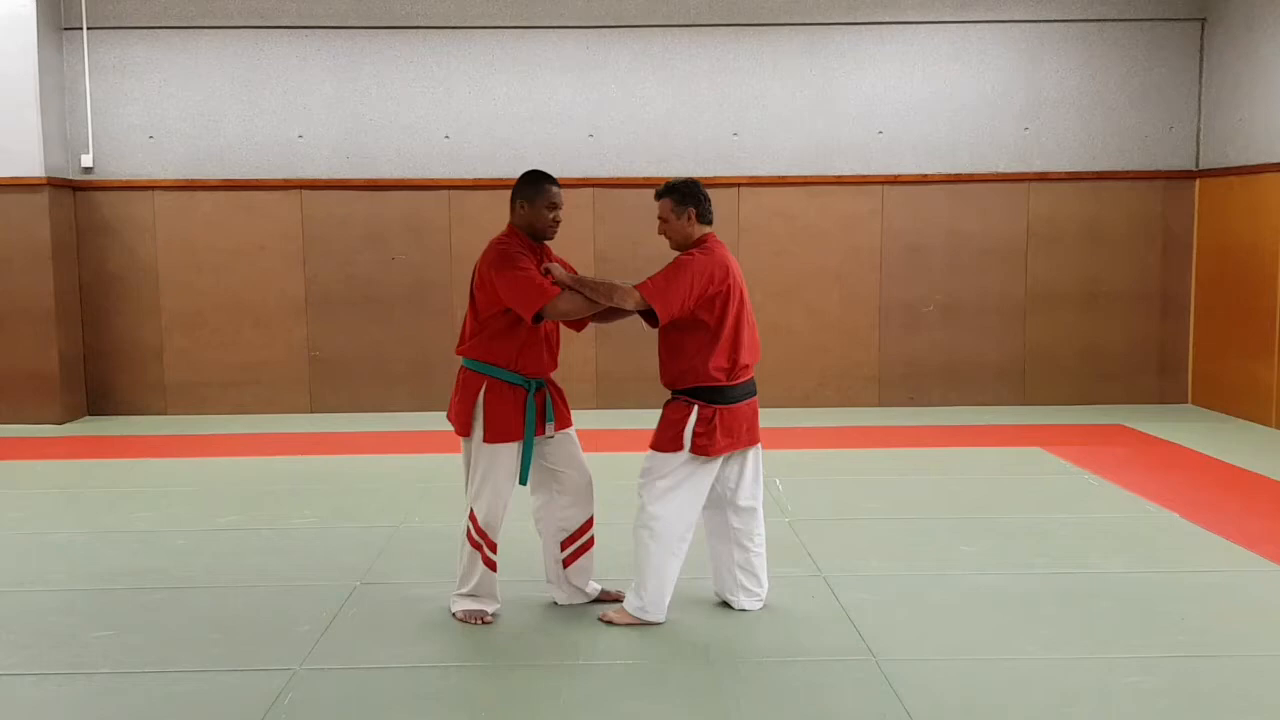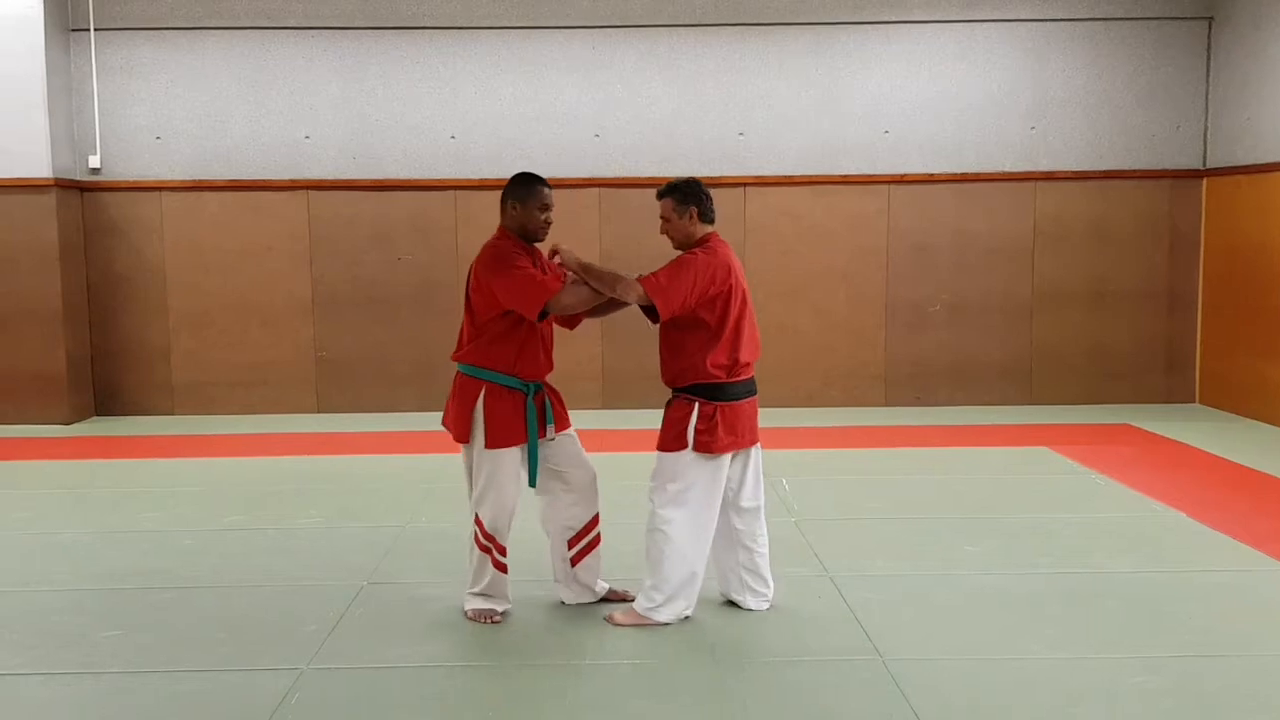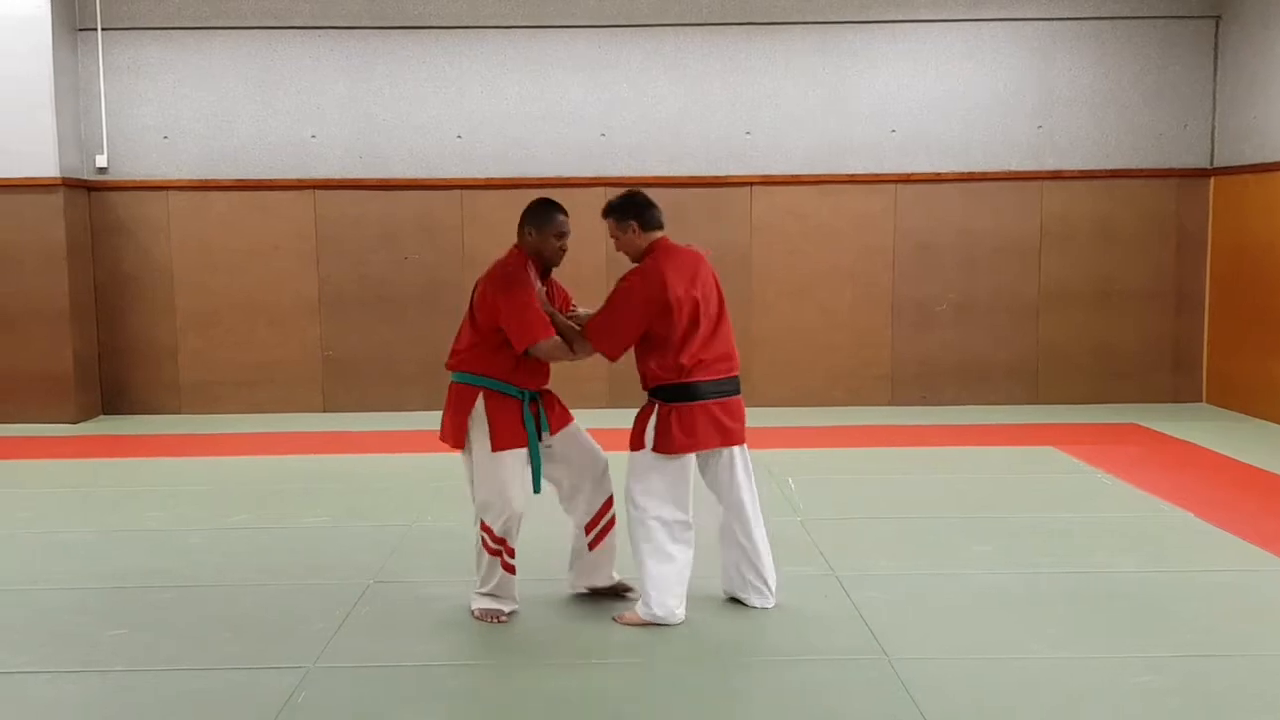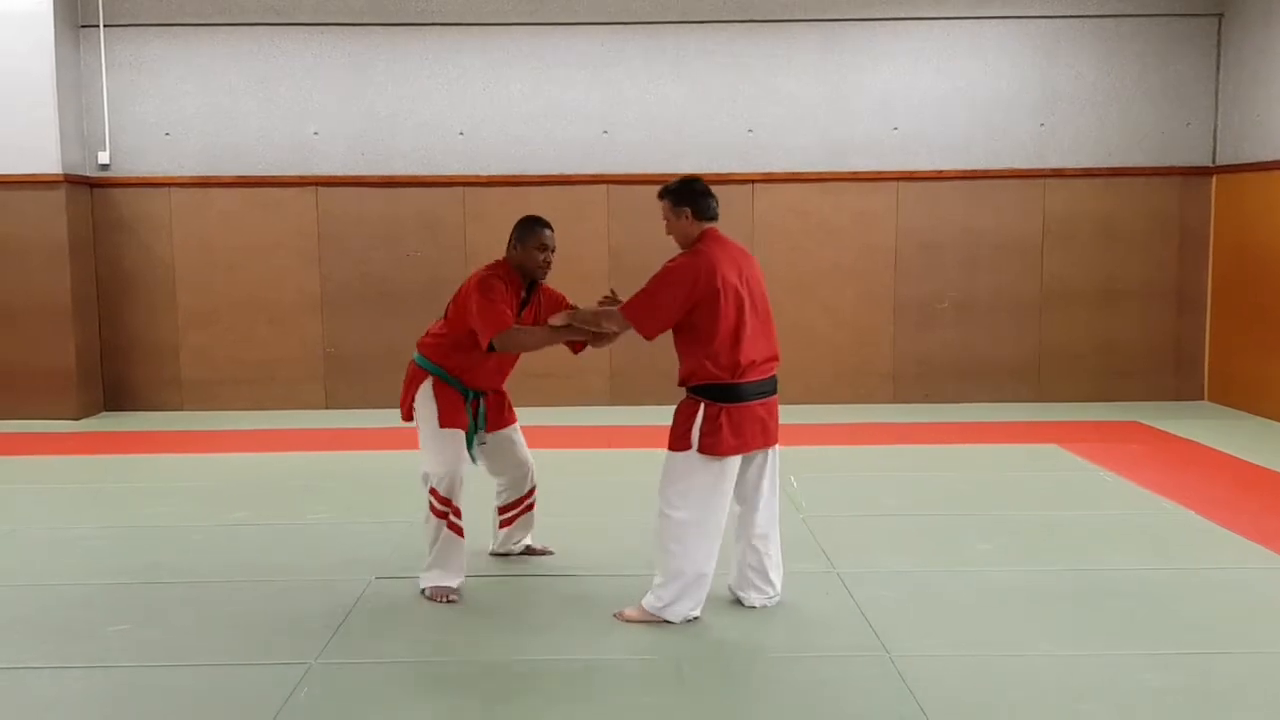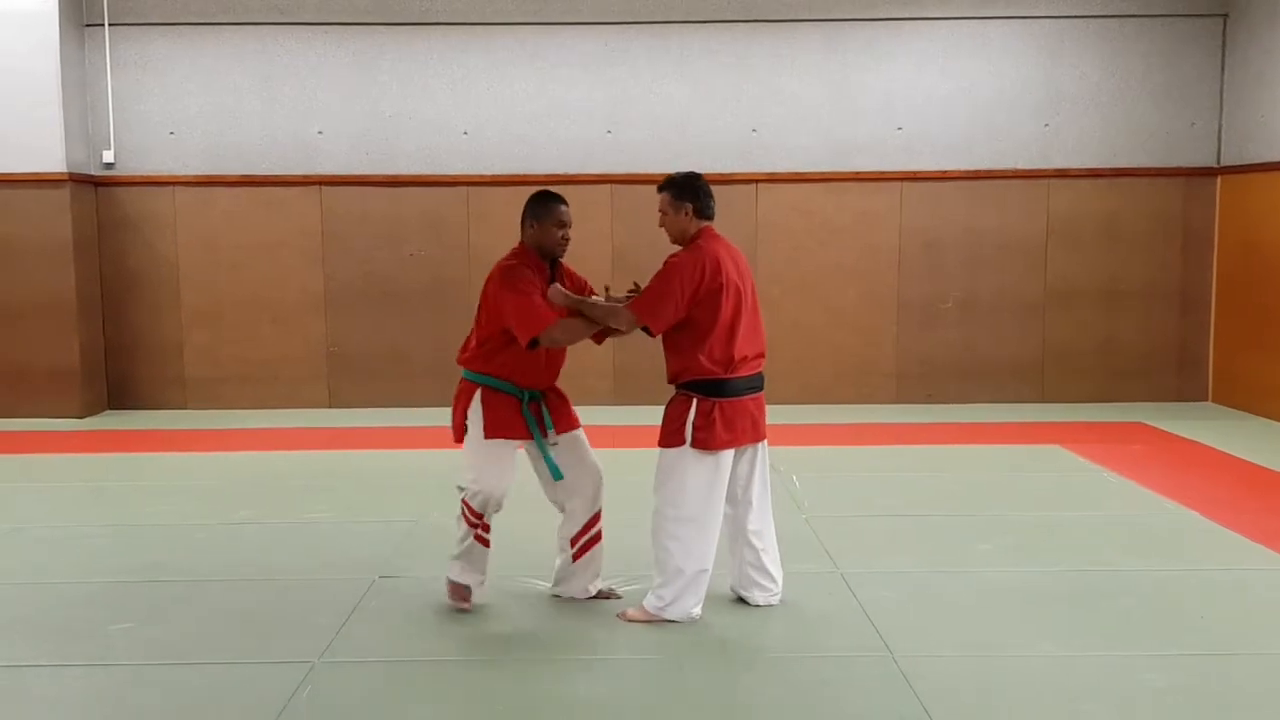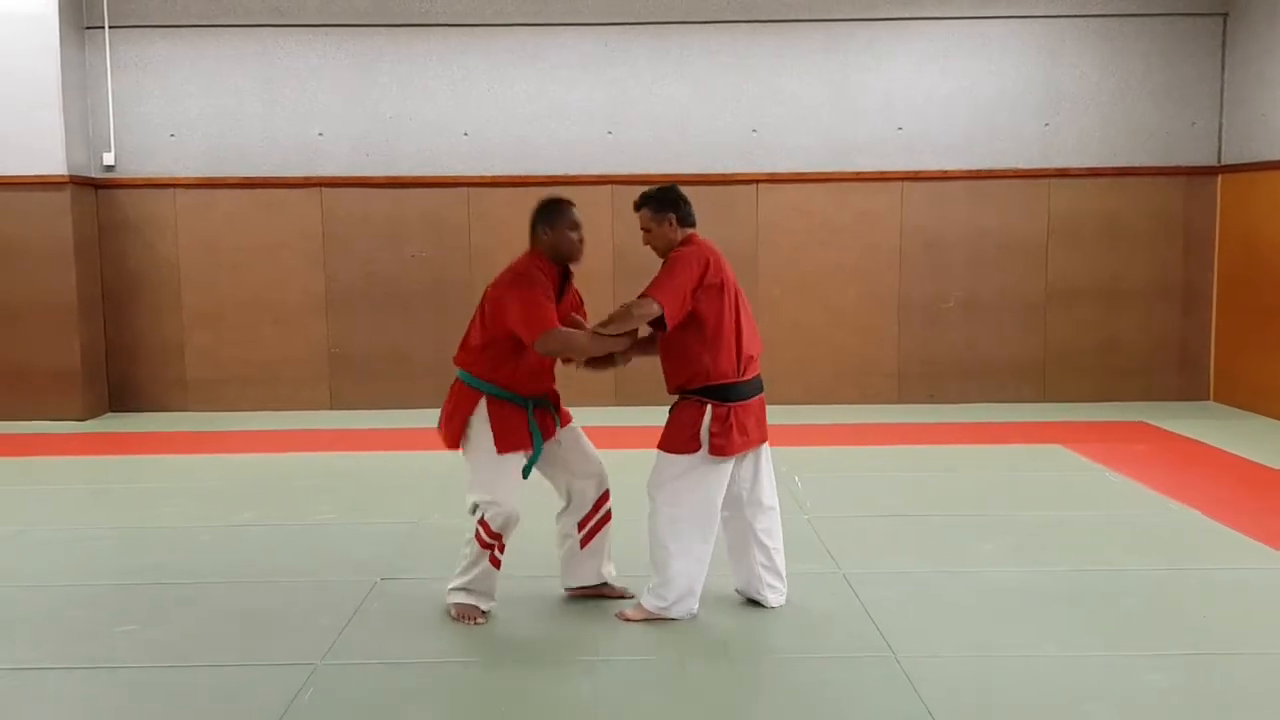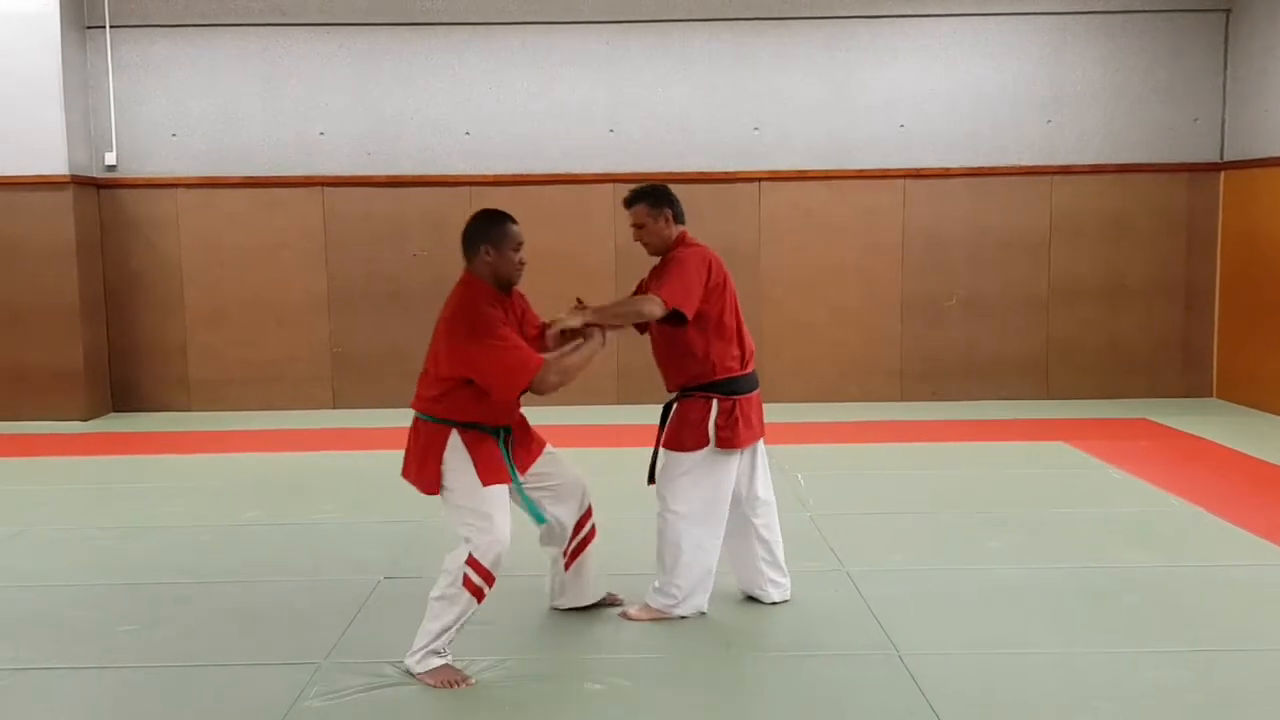
dt=0.5s
person 1, frame 1
left shoulder: (699, 263)
right shoulder: (718, 259)
left elbow: (633, 299)
right elbow: (658, 308)
left wrist: (571, 279)
left hip: (704, 408)
right hip: (735, 401)
left knee: (663, 502)
right knee: (737, 505)
left ankle: (646, 604)
right ankle: (746, 592)
person 1, frame 2
left shoulder: (702, 262)
right shoulder: (717, 258)
left elbow: (634, 292)
right elbow: (658, 299)
left wrist: (578, 265)
left hip: (705, 406)
right hip: (734, 400)
left knee: (678, 506)
right knee: (740, 504)
left ankle: (660, 605)
right ankle: (751, 591)
person 1, frame 3
left shoulder: (640, 281)
right shoulder: (696, 260)
left elbow: (588, 345)
left wrist: (545, 310)
left hip: (678, 407)
right hip: (724, 399)
left knee: (654, 504)
right knee: (739, 498)
left ankle: (662, 605)
right ankle: (756, 588)
person 1, frame 4
left shoulder: (689, 267)
right shoulder: (742, 258)
left elbow: (622, 321)
left wrist: (569, 316)
right wrist: (623, 309)
left hip: (718, 407)
right hip: (760, 399)
left knee: (688, 507)
right knee: (758, 502)
left ankle: (672, 603)
right ankle: (759, 587)
person 1, frame 5
left shoulder: (690, 261)
right shoulder: (730, 255)
left elbow: (628, 320)
left wrist: (569, 299)
right wrist: (645, 299)
left hip: (707, 403)
right hip: (745, 396)
left knee: (684, 506)
right knee: (747, 500)
left ankle: (672, 602)
right ankle: (761, 585)
person 1, frame 6
left shoulder: (688, 259)
right shoulder: (703, 260)
left elbow: (644, 309)
right elbow: (671, 330)
left wrist: (590, 334)
right wrist: (627, 351)
left hip: (712, 408)
right hip: (742, 400)
left knee: (675, 501)
right knee: (752, 501)
left ankle: (668, 600)
right ankle: (766, 586)
person 1, frame 7
left shoulder: (691, 259)
right shoulder: (670, 265)
left elbow: (650, 308)
right elbow: (625, 310)
left wrist: (582, 318)
right wrist: (588, 315)
left hip: (715, 402)
right hip: (731, 397)
left knee: (685, 500)
right knee: (748, 497)
left ankle: (674, 598)
right ankle: (770, 583)
person 2, frame 1
left shoulder: (547, 259)
right shoulder: (503, 255)
left elbow: (587, 312)
right elbow: (557, 307)
left hip: (538, 394)
right hip: (493, 393)
left knee: (571, 486)
right knee: (489, 500)
left ankle: (574, 585)
right ankle: (472, 596)
person 2, frame 2
left shoulder: (536, 260)
right shoulder: (498, 257)
left elbow: (580, 309)
right elbow: (560, 302)
left hip: (534, 396)
right hip: (491, 397)
left knee: (576, 483)
right knee: (496, 503)
left ankle: (582, 585)
right ankle: (485, 595)
person 2, frame 3
left shoulder: (542, 279)
right shoulder: (509, 278)
right elbow: (544, 346)
left hip: (529, 401)
right hip: (485, 402)
left knee: (591, 468)
right knee: (503, 504)
left ankle: (592, 573)
right ankle: (492, 594)
person 2, frame 4
left shoulder: (541, 295)
right shoulder: (487, 285)
left elbow: (594, 337)
right elbow: (507, 340)
right wrist: (571, 331)
left hip: (485, 392)
right hip: (438, 384)
left knee: (519, 470)
right knee: (446, 474)
left ankle: (511, 541)
right ankle: (440, 575)
person 2, frame 5
left shoulder: (563, 276)
right shoulder: (511, 275)
left elbow: (603, 325)
right elbow: (550, 336)
left hip: (541, 399)
right hip: (493, 397)
left knee: (584, 484)
right knee: (486, 490)
left ankle: (577, 580)
right ankle: (464, 571)
person 2, frame 6
left shoulder: (564, 287)
right shoulder: (525, 281)
left elbow: (582, 347)
right elbow: (551, 343)
left wrist: (620, 343)
right wrist: (621, 340)
left hip: (535, 403)
right hip: (490, 405)
left knee: (589, 475)
right knee: (500, 506)
left ankle: (586, 576)
right ankle: (468, 593)
person 2, frame 7
left shoulder: (504, 298)
right shoulder: (472, 316)
left elbow: (538, 340)
right elbow: (543, 380)
left wrist: (575, 334)
right wrist: (590, 346)
left hip: (498, 429)
right hip: (455, 440)
left knee: (568, 490)
right knee: (488, 540)
left ankle: (576, 592)
right ankle: (427, 655)
